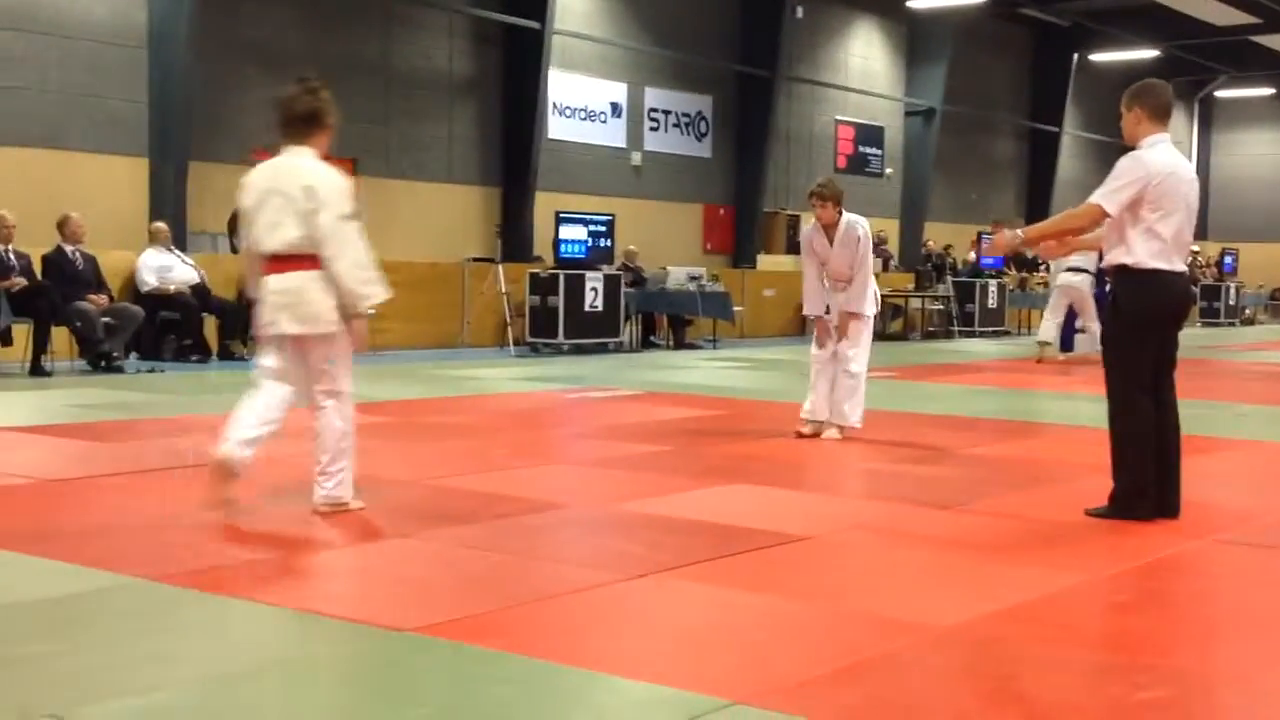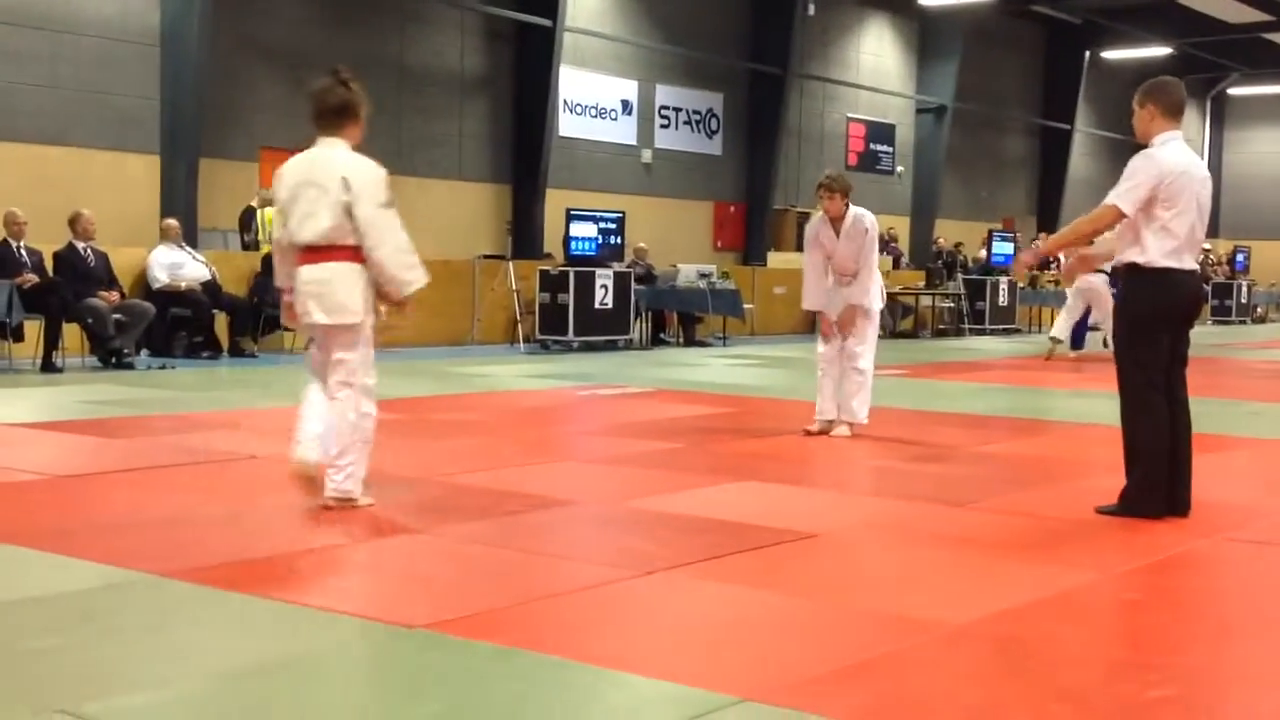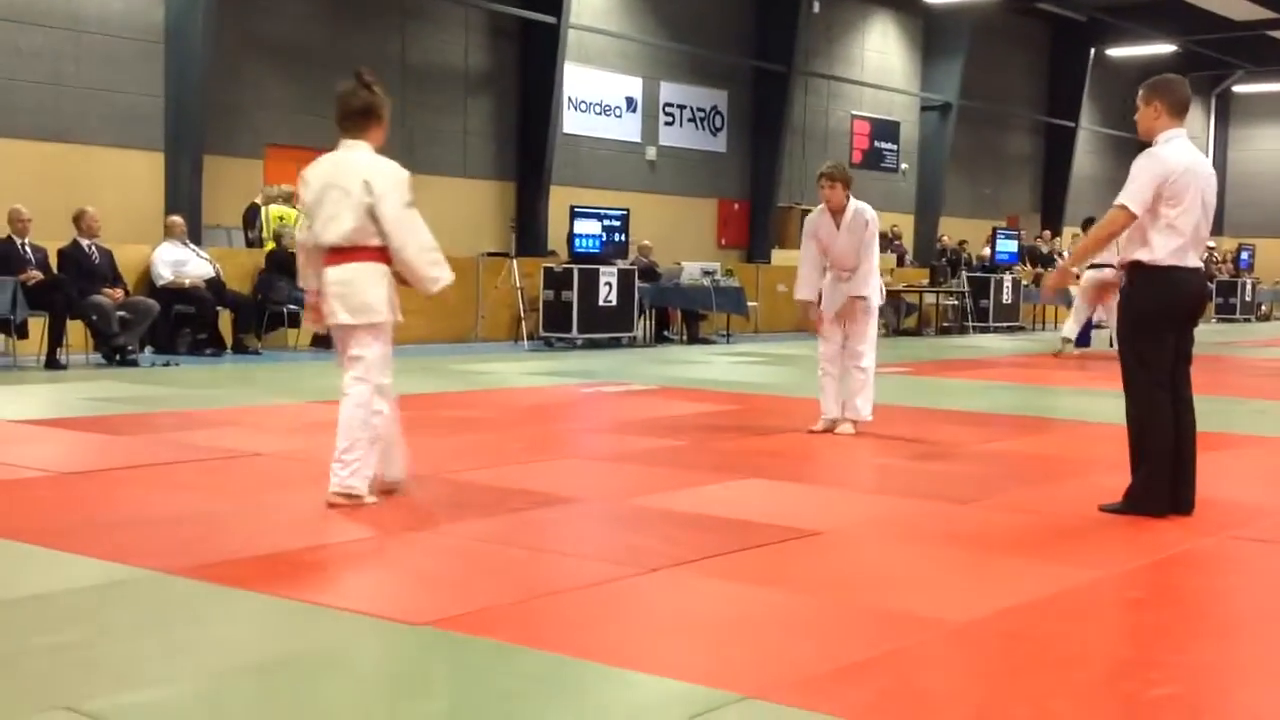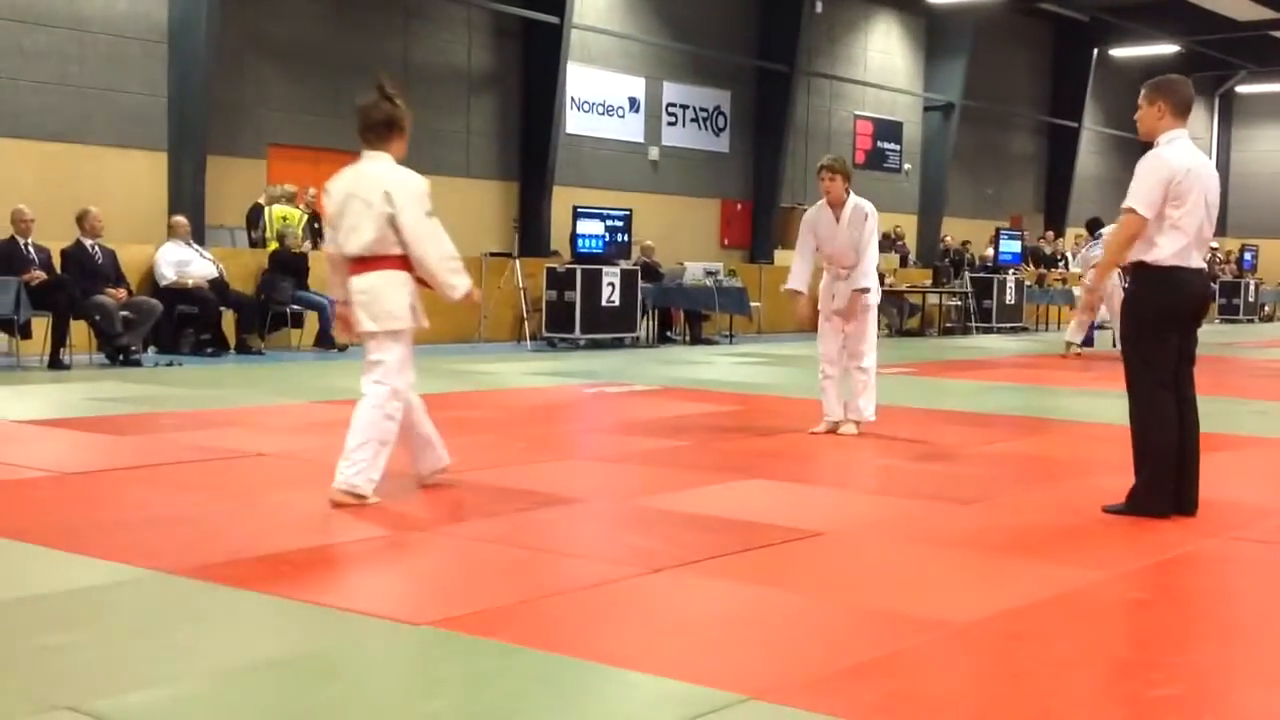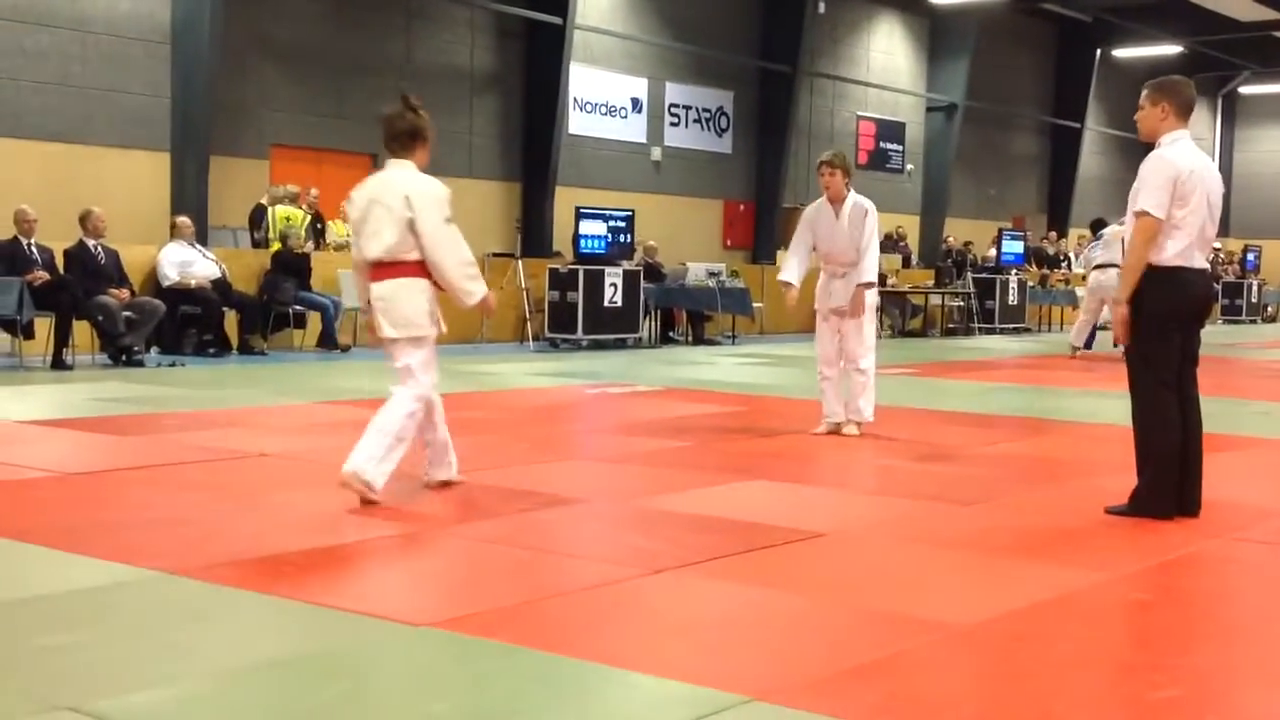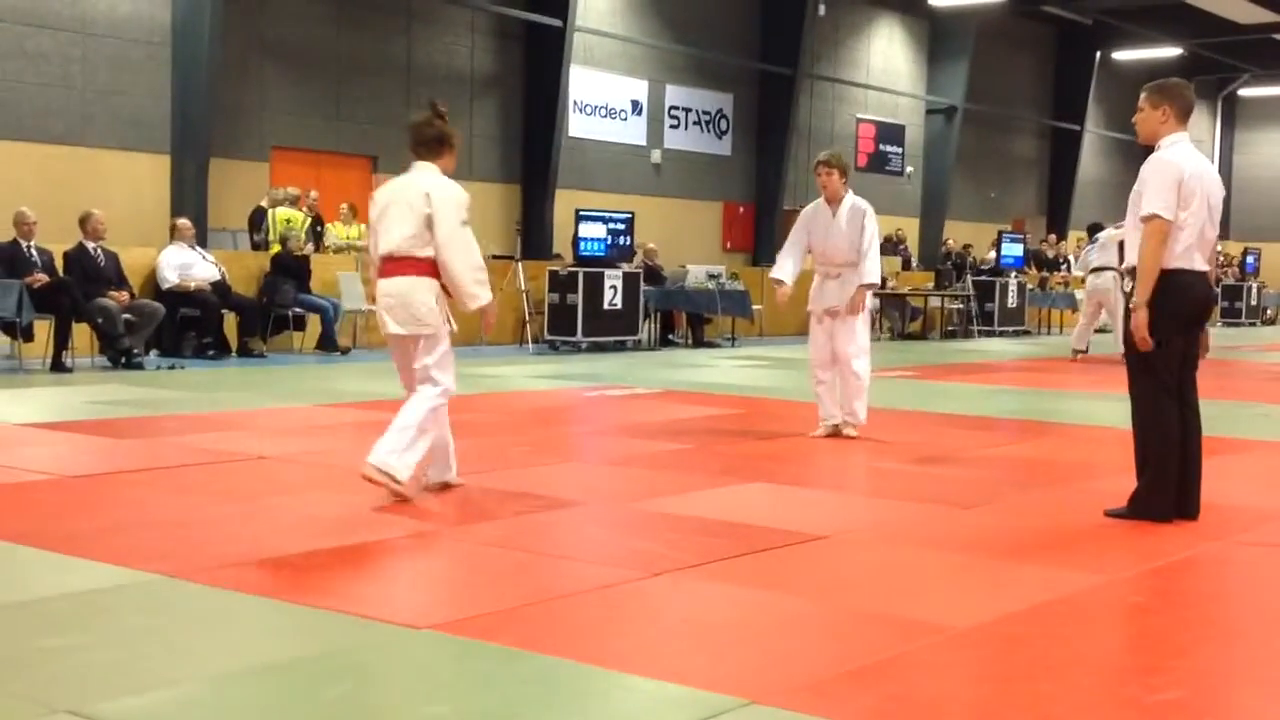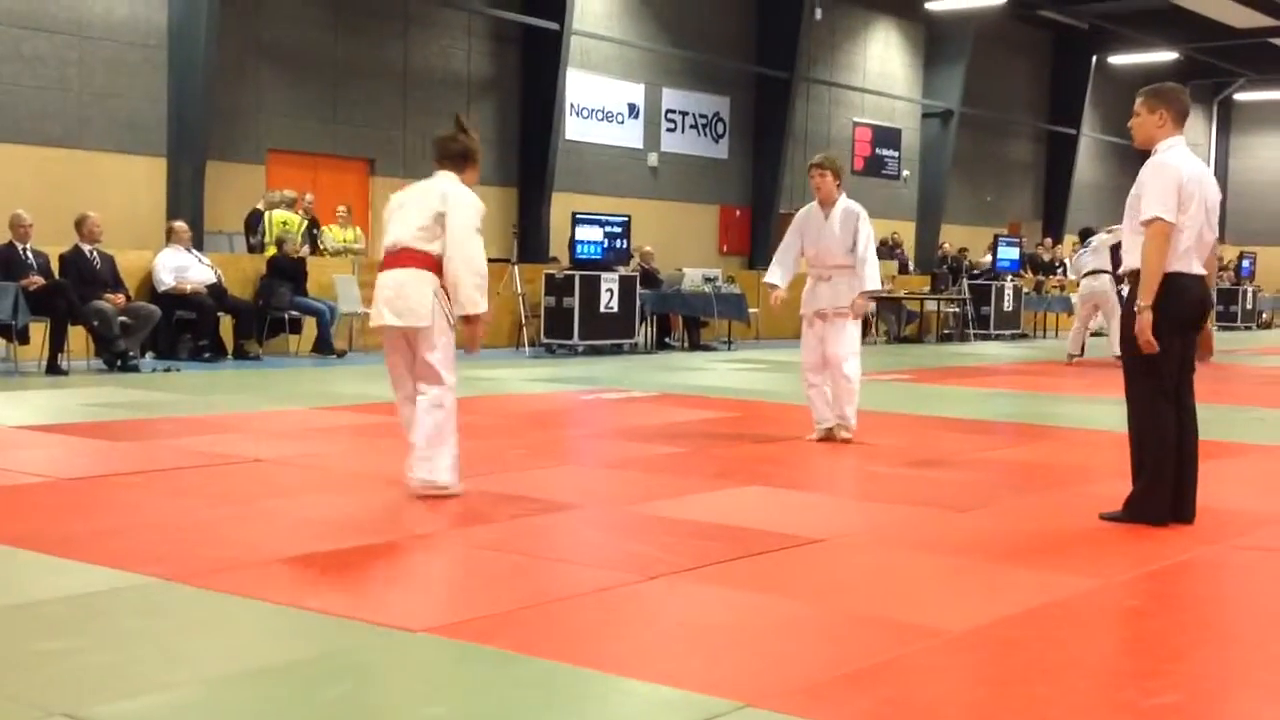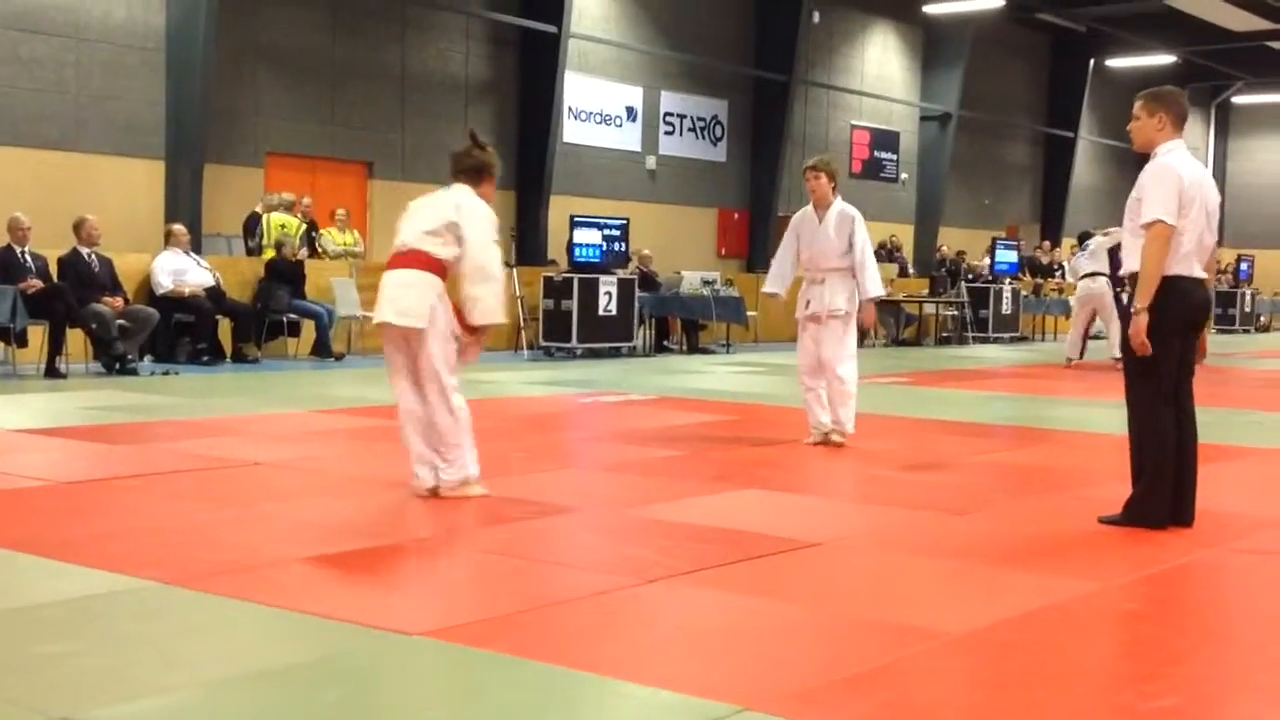
dt=0.1s
person 1, frame 1
left shoulder: (1140, 162)
right shoulder: (1182, 166)
left elbow: (1087, 215)
left wrist: (1020, 238)
right wrist: (1078, 243)
left hip: (1140, 288)
right hip: (1171, 285)
left knee: (1130, 393)
right knee: (1158, 392)
left ankle: (1134, 499)
right ankle: (1162, 497)
person 1, frame 2
left shoulder: (1154, 160)
right shoulder: (1194, 165)
left elbow: (1104, 218)
left wrist: (1041, 250)
right wrist: (1098, 256)
left hip: (1152, 286)
right hip: (1182, 284)
left knee: (1142, 391)
right knee: (1170, 389)
left ankle: (1145, 496)
right ankle: (1173, 495)
person 1, frame 3
left shoulder: (1157, 159)
right shoulder: (1201, 162)
left elbow: (1118, 222)
left wrist: (1066, 266)
right wrist: (1126, 275)
left hip: (1155, 284)
right hip: (1188, 281)
left knee: (1147, 390)
right knee: (1173, 388)
left ankle: (1149, 494)
right ankle: (1177, 493)
person 1, frame 4
left shoulder: (1161, 159)
right shoulder: (1203, 163)
left elbow: (1131, 228)
left wrist: (1096, 282)
left hip: (1160, 284)
right hip: (1192, 283)
left knee: (1150, 390)
right knee: (1178, 388)
left ankle: (1153, 495)
right ankle: (1181, 495)
person 1, frame 5
left shoulder: (1163, 159)
right shoulder: (1206, 165)
left elbow: (1147, 232)
left wrist: (1122, 298)
left hip: (1162, 285)
right hip: (1195, 284)
left knee: (1153, 393)
right knee: (1181, 390)
left ankle: (1156, 497)
right ankle: (1183, 496)
person 1, frame 6
left shoulder: (1164, 162)
right shoulder: (1206, 168)
left elbow: (1157, 236)
right elbow: (1204, 243)
left wrist: (1139, 304)
right wrist: (1201, 318)
left hip: (1166, 288)
right hip: (1195, 288)
left knee: (1153, 395)
right knee: (1181, 393)
left ankle: (1155, 500)
right ankle: (1182, 499)
person 1, frame 7
left shoulder: (1161, 165)
right shoulder: (1201, 170)
left elbow: (1158, 238)
right elbow: (1207, 250)
left wrist: (1143, 307)
right wrist: (1203, 318)
left hip: (1162, 293)
right hip: (1191, 291)
left knee: (1150, 398)
right knee: (1177, 397)
left ankle: (1151, 503)
right ankle: (1178, 503)
person 1, frame 8
left shoulder: (1162, 168)
right shoulder: (1200, 174)
left elbow: (1158, 241)
right elbow: (1206, 254)
left wrist: (1141, 309)
right wrist: (1199, 321)
left hip: (1162, 296)
right hip: (1191, 294)
left knee: (1150, 401)
right knee: (1177, 400)
left ankle: (1150, 507)
right ankle: (1177, 506)
person 2, frame 1
left shoulder: (257, 178)
right shoulder: (327, 180)
left elbow: (251, 246)
right elbow: (344, 250)
left wrist: (261, 296)
right wrist: (359, 309)
left hip: (274, 291)
right hip: (316, 292)
left knee: (273, 384)
right knee: (332, 395)
left ankle: (233, 450)
right ankle: (332, 491)
person 2, frame 2
left shoulder: (290, 169)
right shoulder: (361, 170)
left elbow: (283, 237)
right elbow: (384, 237)
left wrist: (287, 289)
right wrist: (406, 288)
left hip: (309, 280)
right hip: (345, 280)
left knee: (324, 377)
right knee: (352, 387)
left ankle: (312, 455)
right ankle: (343, 486)
person 2, frame 3
left shoulder: (316, 171)
right shoulder: (384, 172)
left elbow: (308, 239)
right elbow: (406, 235)
left wrist: (312, 290)
right wrist: (441, 279)
left hip: (335, 280)
right hip: (369, 280)
left knee: (369, 376)
right knee: (365, 384)
left ankle: (385, 468)
right ankle: (347, 483)
person 2, frame 4
left shoulder: (339, 183)
right shoulder: (404, 182)
left elbow: (334, 249)
right elbow: (427, 244)
left wrist: (341, 301)
right wrist: (461, 288)
left hip: (361, 288)
right hip: (391, 288)
left knee: (397, 381)
right knee: (383, 387)
left ankle: (429, 459)
right ankle: (352, 481)
person 2, frame 5
left shoulder: (364, 189)
right shoulder: (426, 188)
left elbow: (360, 253)
right elbow: (445, 250)
left wrist: (371, 301)
right wrist: (478, 293)
left hip: (380, 292)
right hip: (412, 292)
left knee: (419, 383)
right knee: (412, 390)
left ankle: (441, 467)
right ankle: (364, 469)
person 2, frame 6
left shoulder: (386, 190)
right shoulder: (444, 190)
right elbow: (457, 252)
right wrist: (481, 301)
left hip: (389, 288)
right hip: (419, 289)
left knee: (422, 383)
right knee: (436, 386)
left ankle: (439, 469)
right ankle: (387, 462)
person 2, frame 7
left shoulder: (406, 194)
right shoulder: (462, 196)
right elbow: (464, 256)
right wrist: (472, 313)
left hip: (387, 286)
right hip: (419, 288)
left knee: (410, 387)
right knee: (437, 385)
left ankle: (427, 472)
right ankle: (432, 474)
person 2, frame 8
left shoulder: (424, 202)
right shoulder: (476, 209)
right elbow: (482, 267)
right wrist: (481, 324)
left hip: (392, 286)
right hip: (423, 291)
left knee: (410, 390)
right knee: (442, 389)
left ankle: (426, 476)
right ankle: (456, 477)
person 3, frame 1
left shoulder: (858, 229)
right shoulder: (809, 234)
left elbow: (862, 275)
right elbow: (812, 277)
left wrist: (849, 314)
right wrist: (817, 317)
left hip: (859, 297)
right hip: (830, 295)
left knee: (850, 360)
right knee: (821, 357)
left ankle: (839, 421)
right ankle: (816, 418)
person 3, frame 2
left shoulder: (865, 222)
right shoulder: (815, 227)
left elbow: (867, 269)
right elbow: (814, 271)
left wrist: (853, 308)
right wrist: (820, 312)
left hip: (864, 293)
right hip: (835, 290)
left knee: (857, 357)
right knee: (827, 355)
left ankle: (848, 418)
right ankle: (826, 417)
person 3, frame 3
left shoulder: (865, 215)
right shoulder: (814, 220)
left elbow: (868, 261)
right elbow: (810, 262)
left wrist: (855, 300)
right wrist: (810, 303)
left hip: (863, 290)
right hip: (834, 286)
left knee: (859, 354)
right knee: (829, 354)
left ankle: (853, 416)
right ankle: (830, 416)
person 3, frame 4
left shoulder: (865, 211)
right shoulder: (813, 216)
left elbow: (868, 256)
right elbow: (804, 256)
left wrist: (856, 294)
right wrist: (799, 293)
left hip: (861, 288)
right hip: (831, 286)
left knee: (860, 354)
right knee: (828, 355)
left ankle: (855, 417)
right ankle: (832, 417)
person 3, frame 5
left shoulder: (864, 208)
right shoulder: (813, 212)
left elbow: (869, 251)
right elbow: (799, 249)
left wrist: (861, 288)
right wrist: (791, 284)
left hip: (857, 287)
right hip: (829, 285)
left knee: (858, 354)
right knee: (827, 356)
left ankle: (855, 418)
right ankle: (833, 417)
person 3, frame 6
left shoulder: (861, 210)
right shoulder: (810, 213)
left elbow: (870, 252)
right elbow: (794, 248)
left wrist: (862, 288)
right wrist: (783, 281)
left hip: (853, 287)
right hip: (822, 287)
left knee: (851, 356)
right knee: (821, 358)
left ankle: (851, 419)
right ankle: (830, 420)
person 3, frame 7
left shoulder: (854, 212)
right shoulder: (804, 216)
left elbow: (865, 255)
right elbow: (788, 253)
left wrist: (863, 294)
right wrist: (777, 285)
left hip: (845, 290)
right hip: (815, 290)
left knee: (841, 358)
right knee: (813, 361)
left ankle: (844, 422)
right ankle: (824, 423)
person 3, frame 8
left shoulder: (849, 215)
right shoulder: (799, 219)
left elbow: (864, 259)
right elbow: (785, 258)
left wrist: (868, 301)
right wrist: (776, 292)
left hip: (839, 293)
right hip: (809, 294)
left knee: (837, 362)
right knee: (809, 365)
left ankle: (839, 426)
right ankle: (820, 427)
